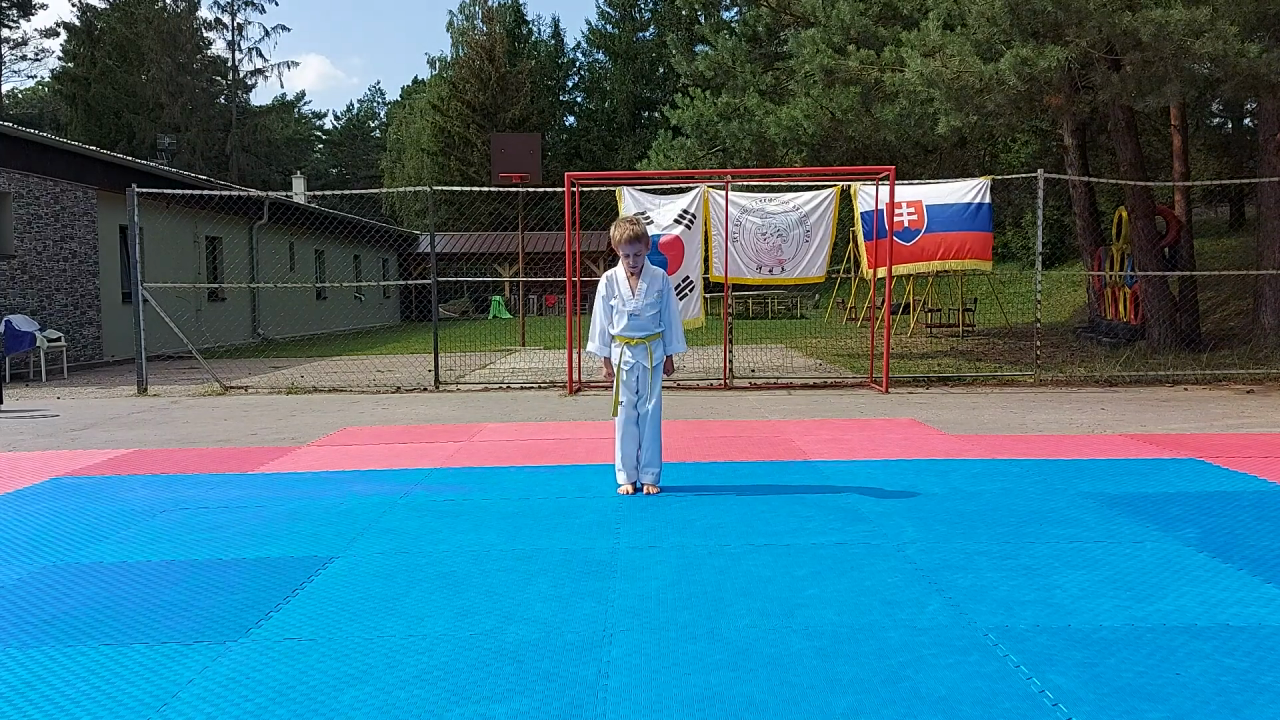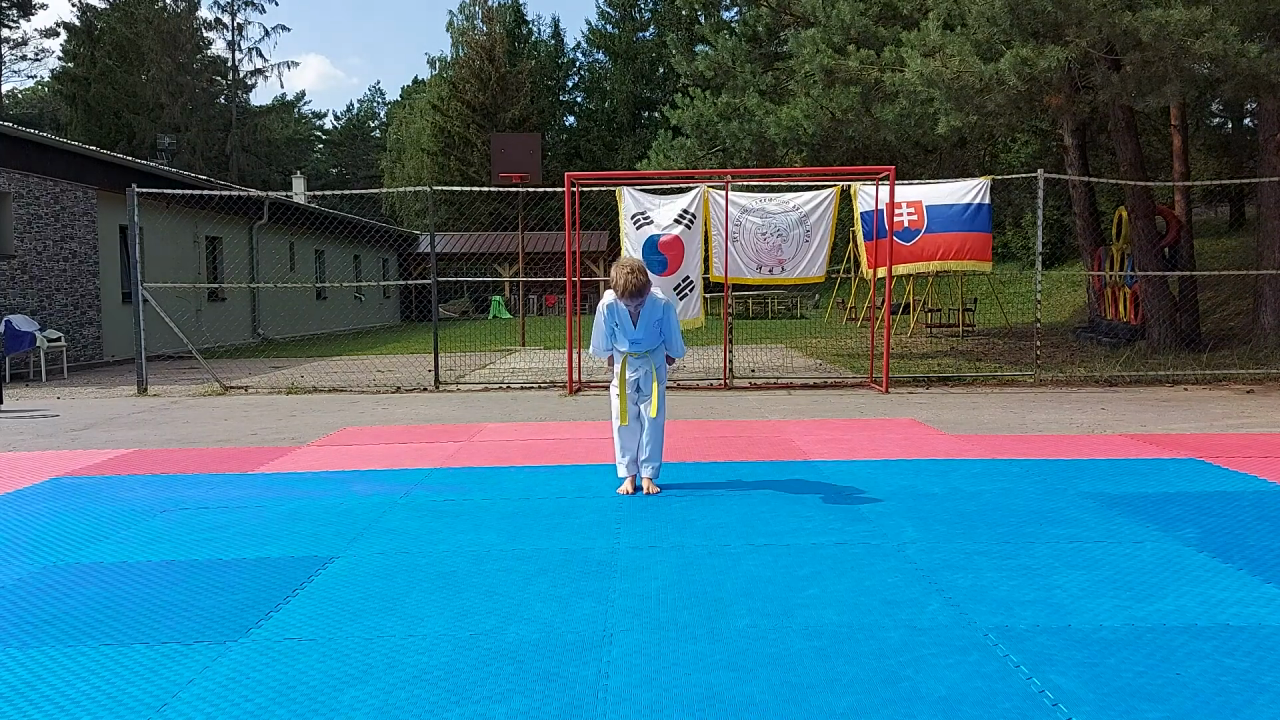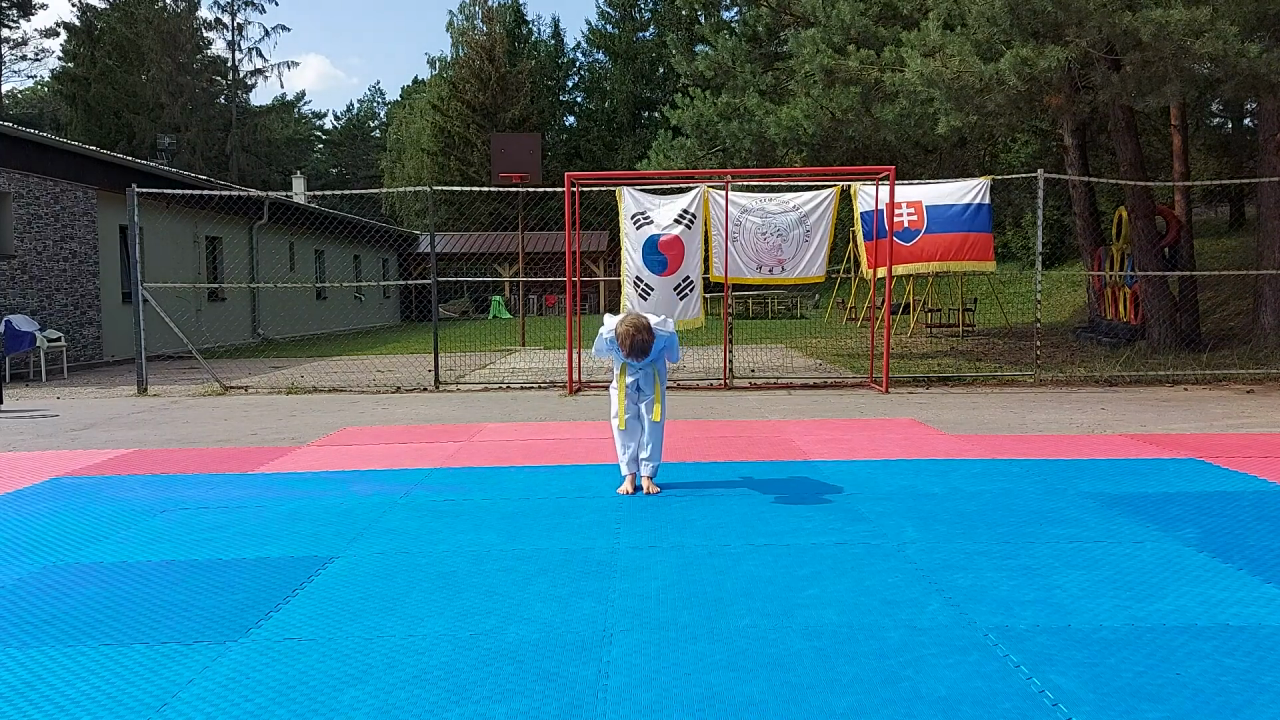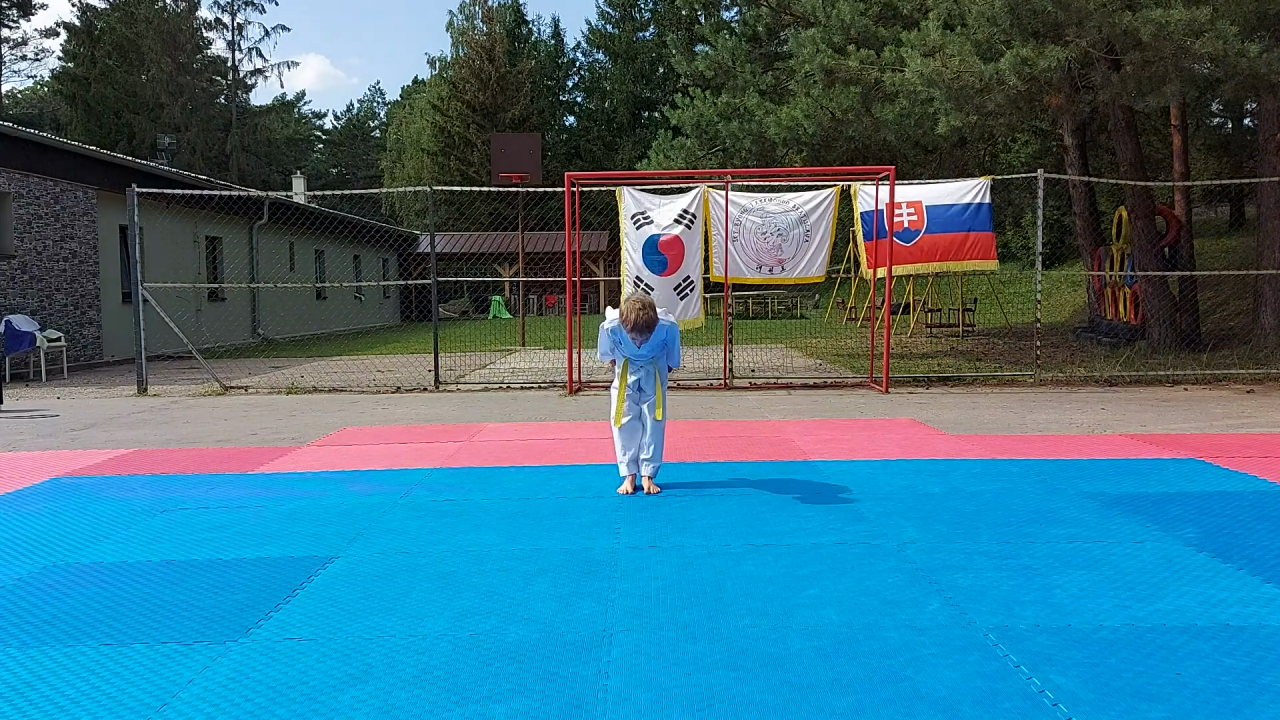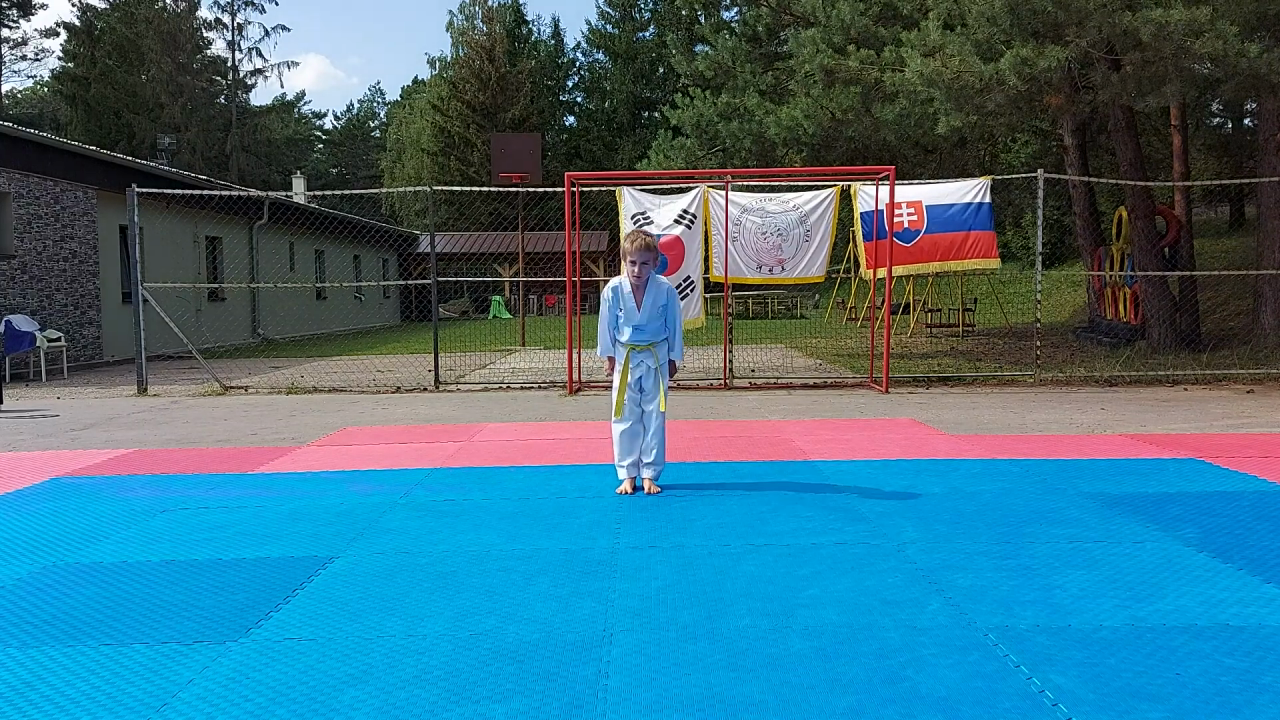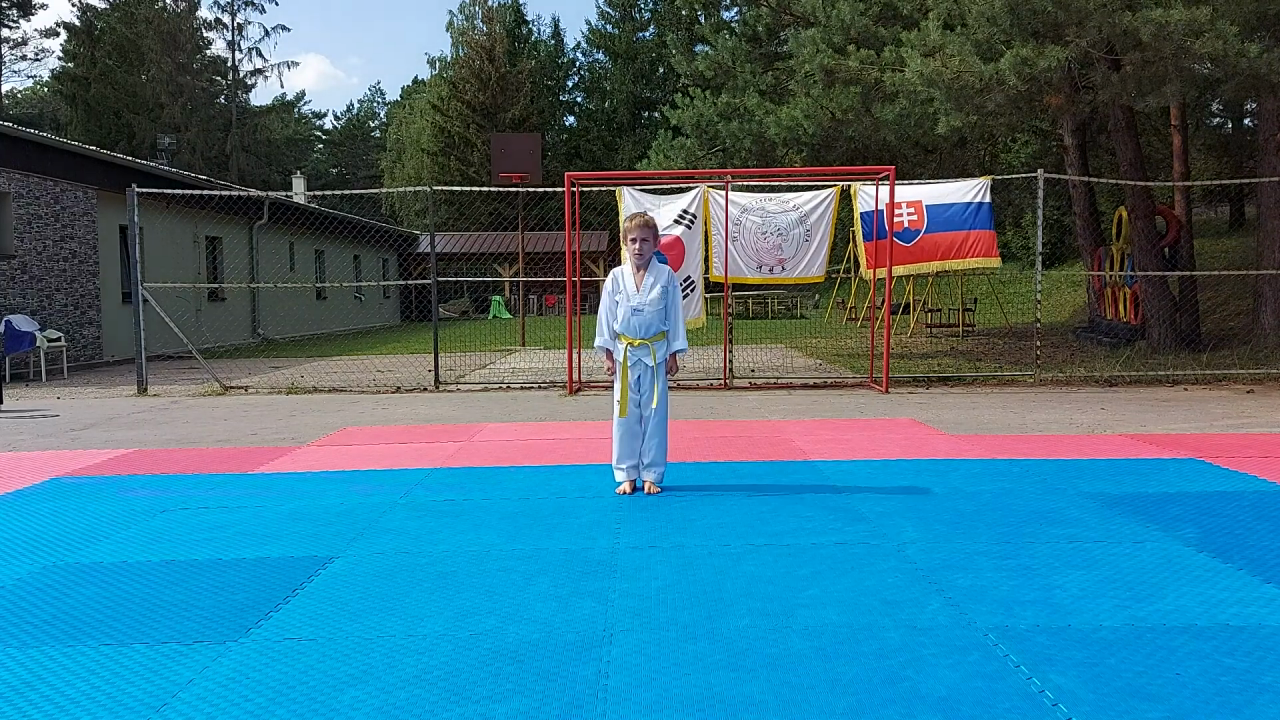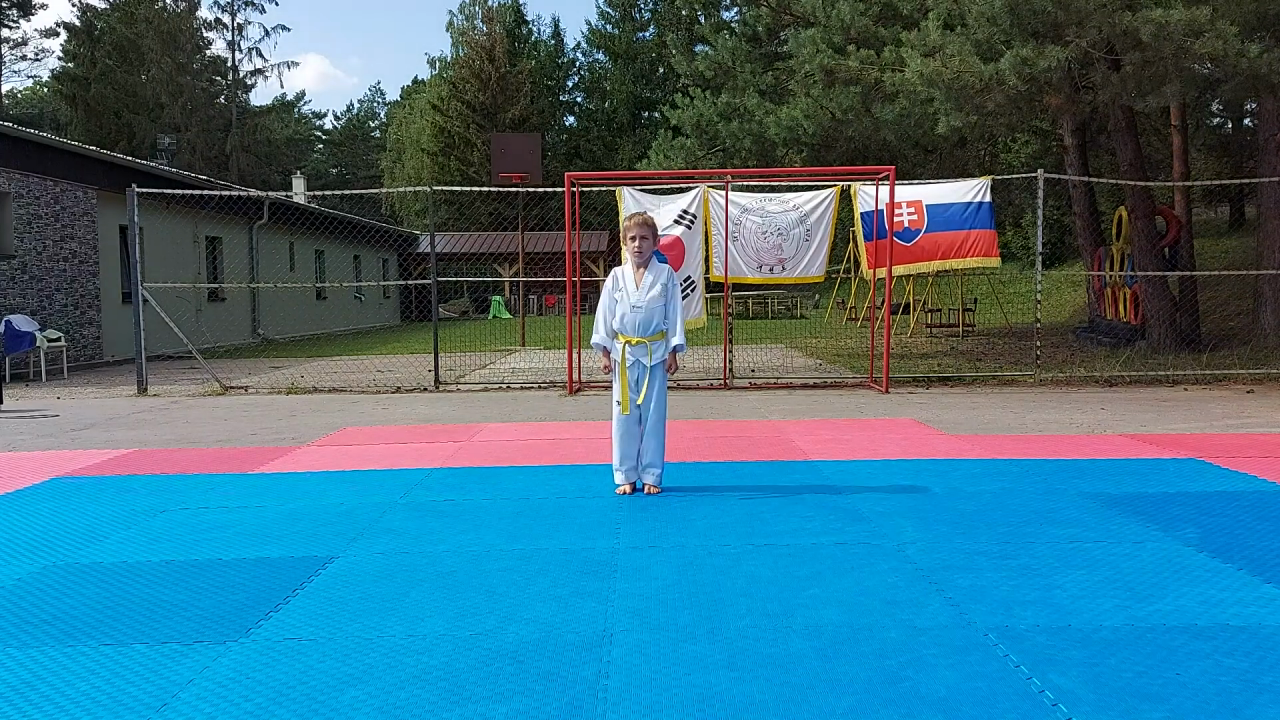
dt=0.2s
person 1, frame 1
left shoulder: (660, 279)
right shoulder: (608, 281)
left elbow: (670, 318)
right elbow: (601, 322)
left wrist: (669, 356)
right wrist: (606, 360)
left hip: (652, 353)
right hip: (622, 354)
left knee: (650, 414)
right knee: (625, 415)
left ankle: (649, 476)
right ankle: (627, 477)
person 1, frame 2
left shoulder: (662, 303)
right shoulder: (608, 305)
left elbow: (672, 335)
right elbow: (602, 338)
left wrist: (671, 355)
right wrist: (610, 358)
left hip: (653, 361)
right hip: (624, 363)
left knee: (653, 417)
right knee: (624, 418)
left ankle: (648, 474)
right ankle: (629, 474)
person 1, frame 3
left shoulder: (665, 333)
right shoulder: (608, 334)
left elbow: (673, 353)
left wrist: (657, 361)
left hip: (653, 369)
right hip: (624, 371)
left knee: (652, 417)
right knee: (623, 417)
left ankle: (647, 474)
right ankle: (630, 474)
person 1, frame 4
left shoulder: (667, 326)
right shoulder: (611, 326)
left elbow: (672, 352)
right elbow: (606, 351)
left wrist: (670, 365)
right wrist: (612, 359)
left hip: (654, 369)
right hip: (626, 370)
left knee: (653, 417)
right knee: (624, 418)
left ankle: (648, 474)
right ankle: (629, 474)
person 1, frame 5
left shoulder: (666, 289)
right shoulder: (613, 289)
left elbow: (674, 326)
right elbow: (607, 326)
left wrist: (673, 360)
right wrist: (609, 357)
left hip: (656, 359)
right hip: (625, 359)
left knee: (654, 417)
right knee: (625, 417)
left ankle: (650, 474)
right ankle: (628, 474)
person 1, frame 6
left shoulder: (666, 276)
right shoulder: (616, 277)
left elbow: (674, 317)
right elbow: (606, 317)
left wrist: (673, 354)
right wrist: (608, 354)
left hip: (655, 354)
right hip: (625, 354)
left knee: (655, 416)
right knee: (625, 416)
left ankle: (651, 475)
right ankle: (627, 475)
person 1, frame 7
left shoulder: (666, 275)
right shoulder: (616, 276)
left elbow: (674, 316)
right elbow: (605, 315)
left wrist: (673, 353)
right wrist: (605, 352)
left hip: (655, 354)
right hip: (624, 354)
left knee: (653, 416)
right knee: (625, 416)
left ankle: (651, 477)
right ankle: (626, 477)
